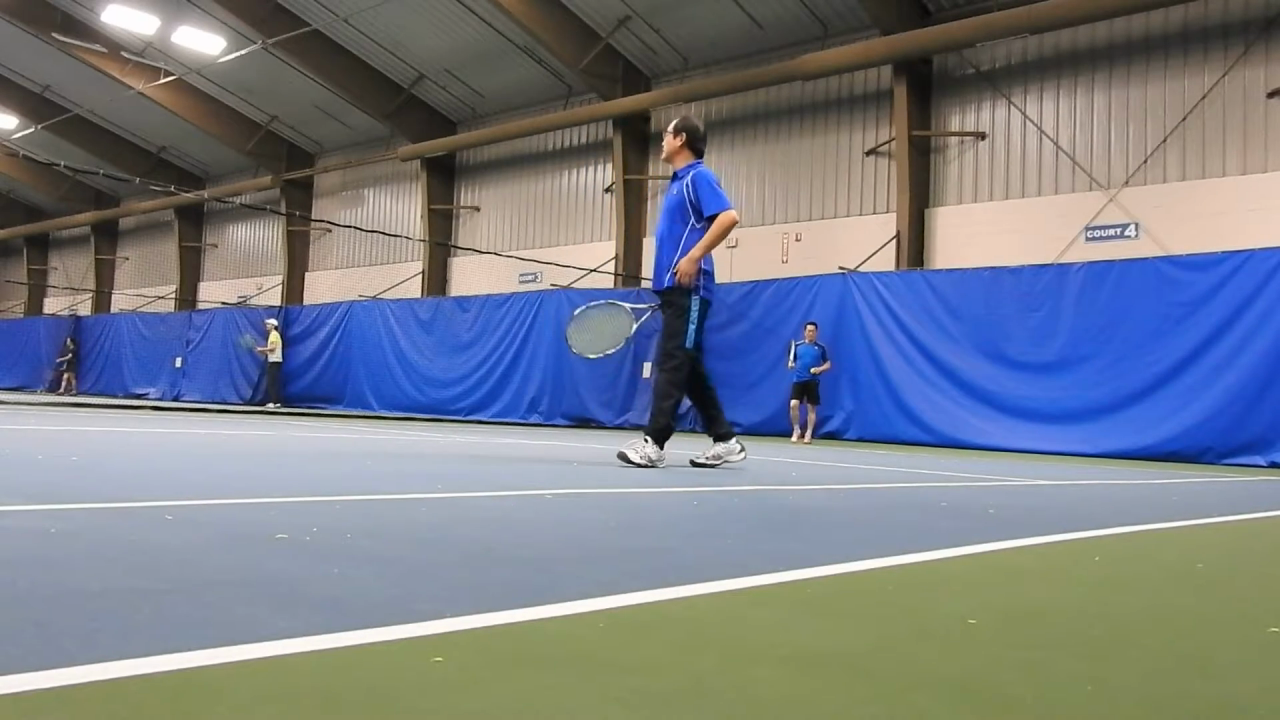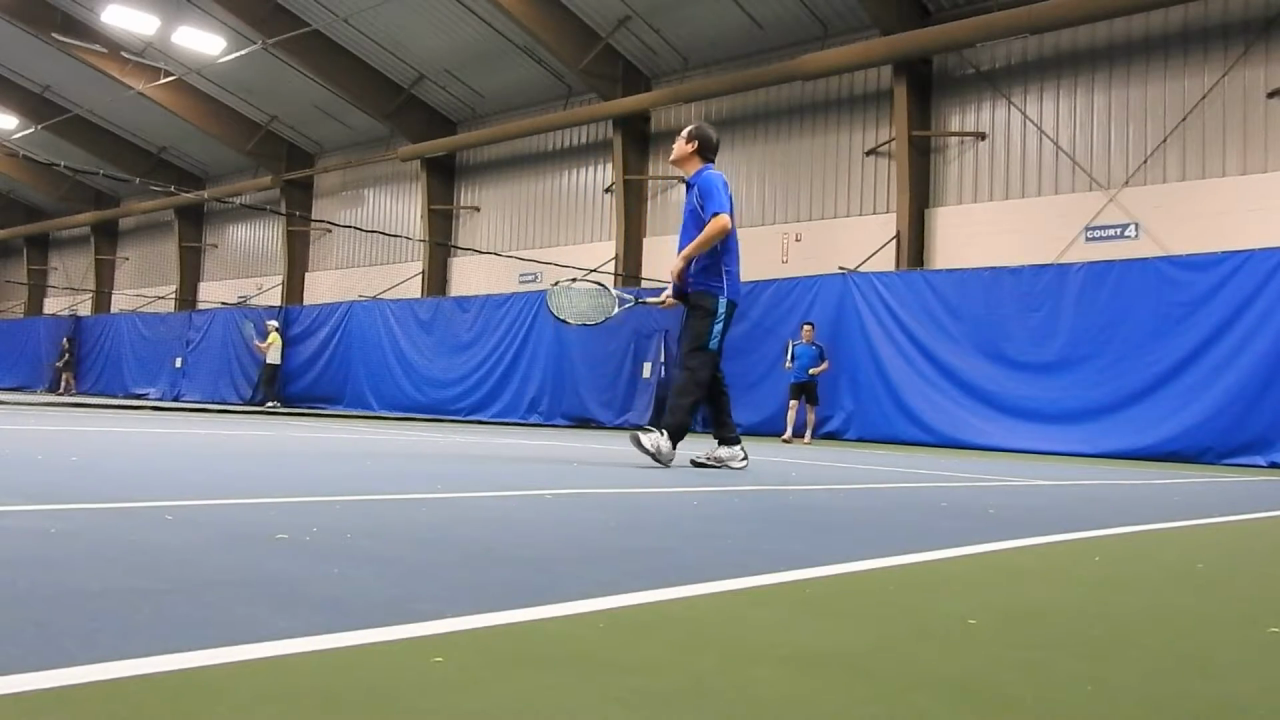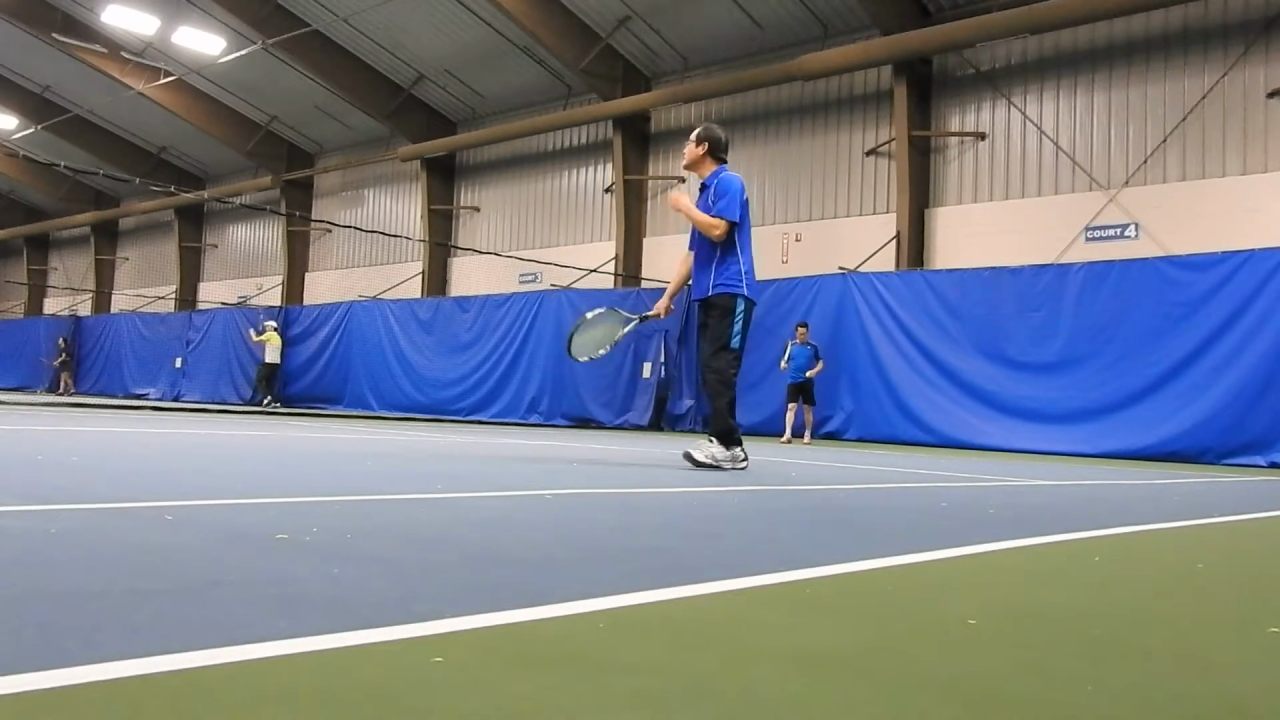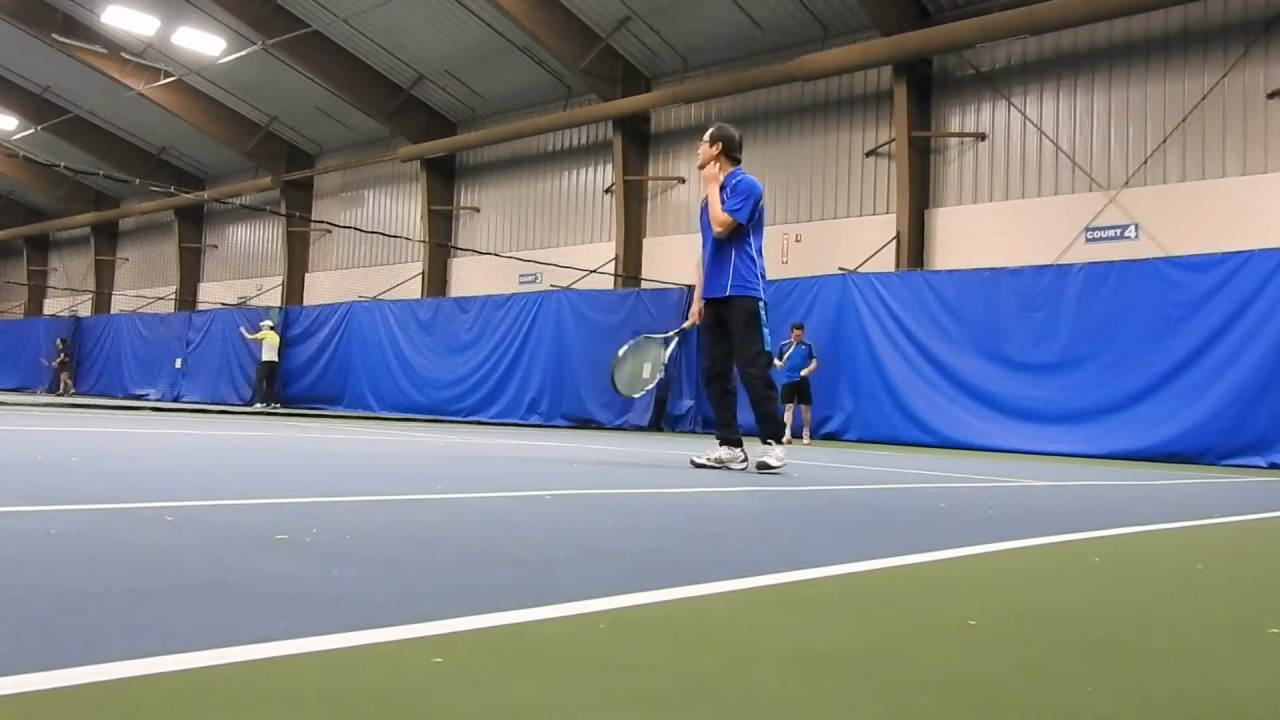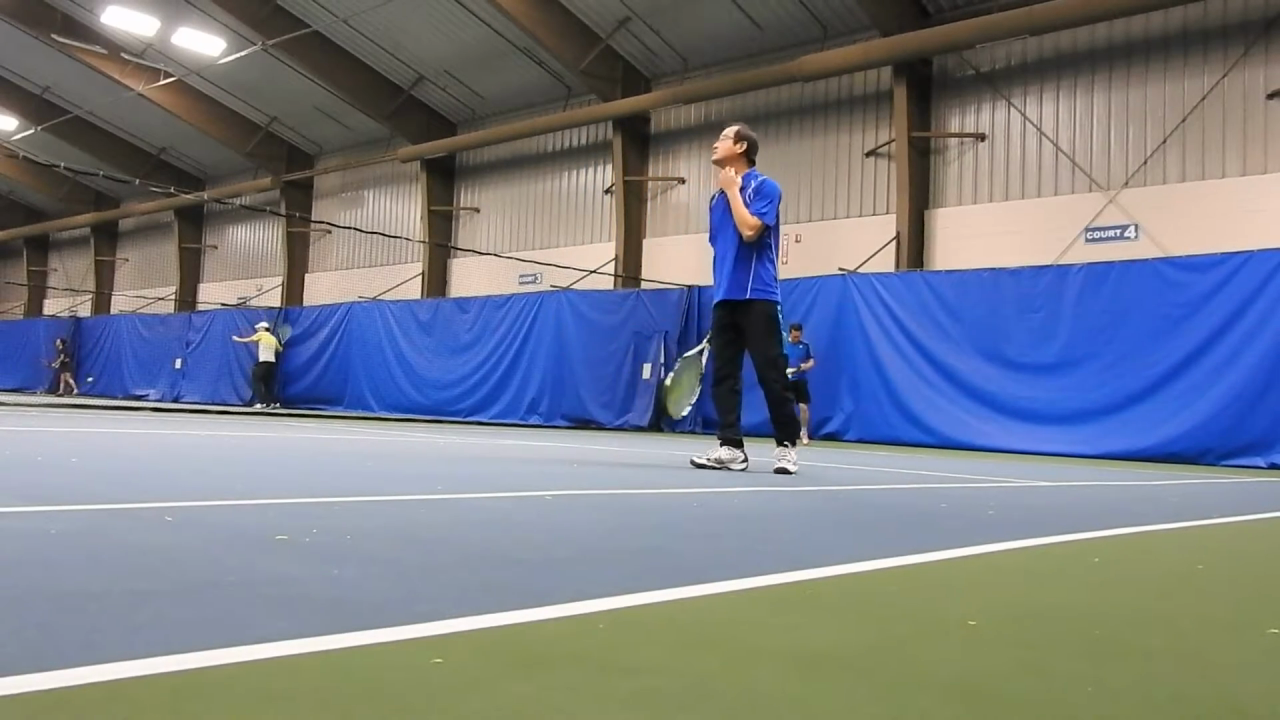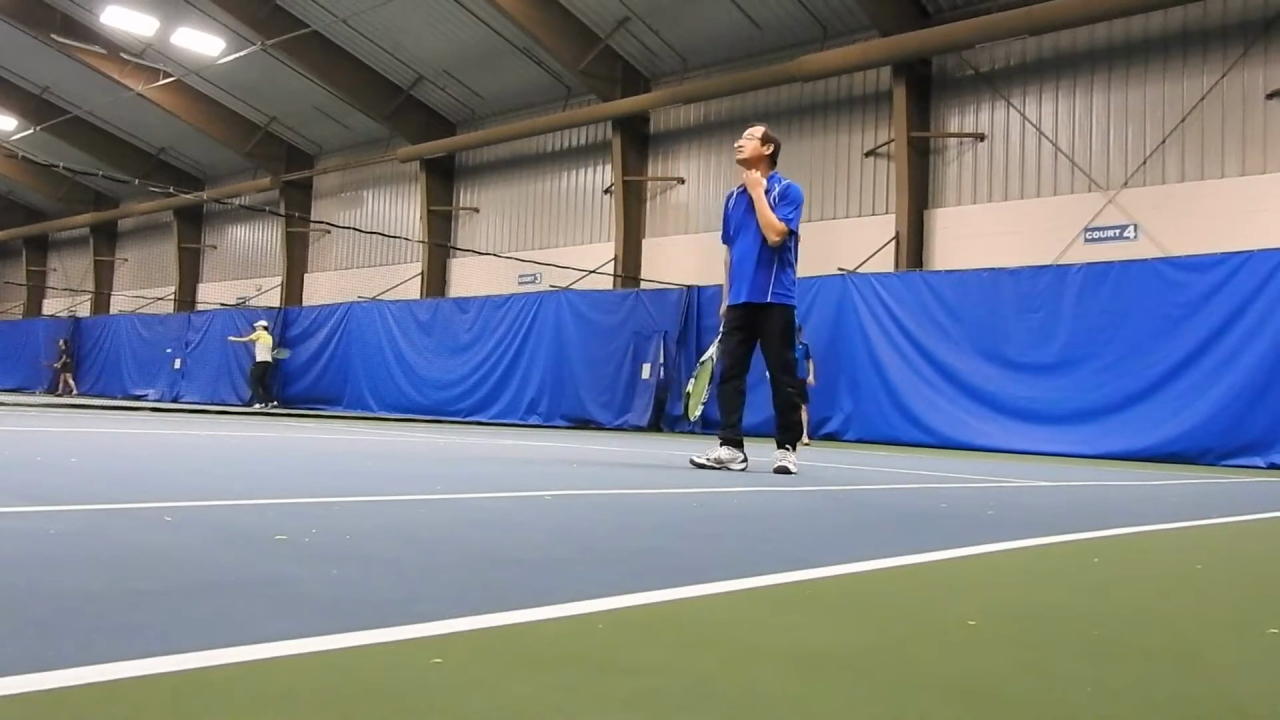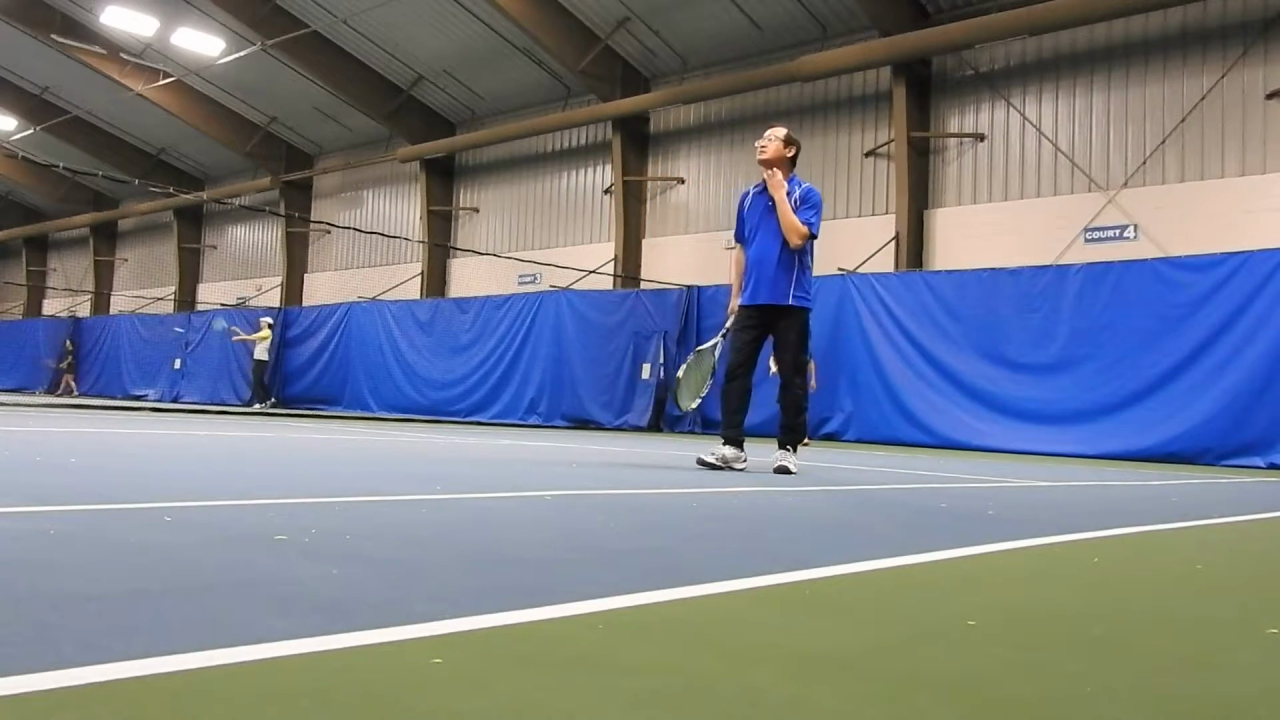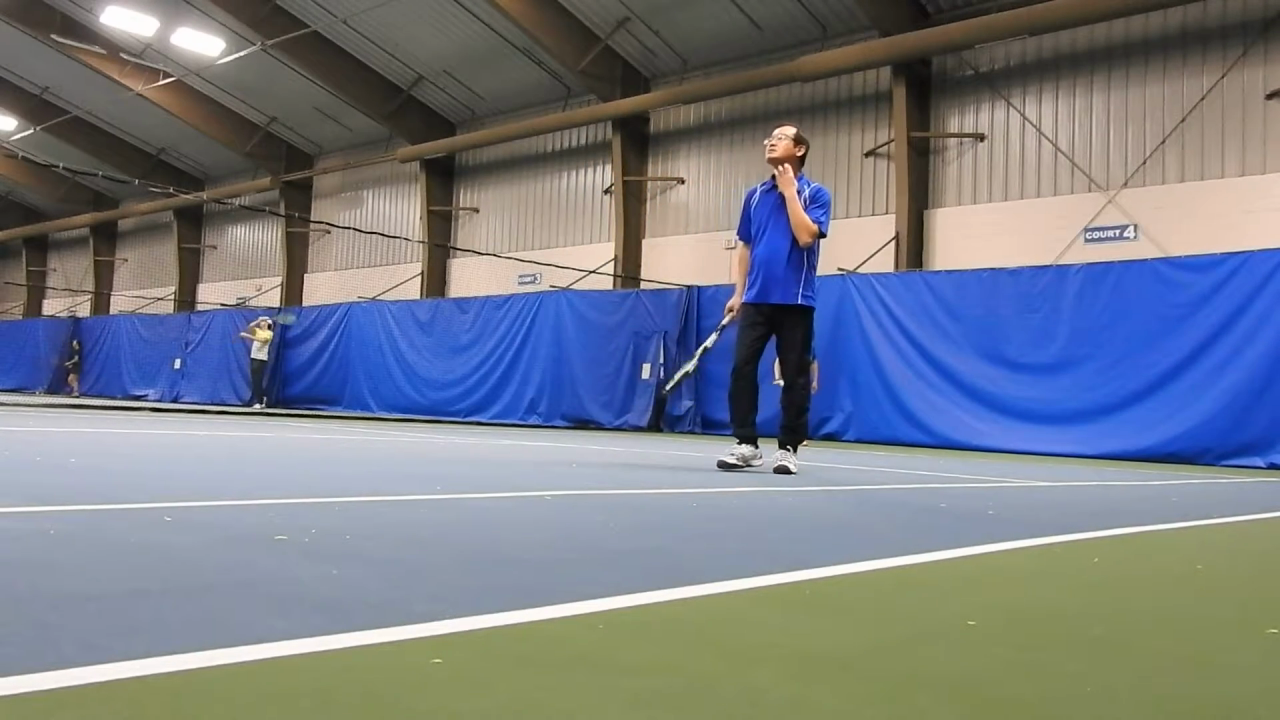
dt=0.2s
person 1, frame 1
left shoulder: (700, 176)
right shoulder: (677, 182)
left elbow: (729, 217)
left wrist: (692, 259)
left hip: (689, 290)
right hip: (675, 288)
left knee: (671, 364)
right knee: (687, 367)
left ankle: (653, 442)
right ankle: (726, 441)
person 1, frame 2
left shoulder: (711, 180)
right shoulder: (694, 188)
left elbow: (723, 224)
left wrist: (684, 257)
right wrist: (674, 289)
left hip: (713, 292)
right hip: (697, 293)
left knee: (694, 365)
right knee: (704, 370)
left ankle: (667, 436)
right ankle: (729, 446)
person 1, frame 3
left shoulder: (729, 183)
right shoulder: (703, 192)
left elbow: (718, 230)
right elbow: (693, 253)
left wrist: (685, 208)
right wrist: (668, 295)
left hip: (730, 292)
right hip: (706, 294)
left knee: (720, 366)
right knee: (709, 369)
left ankle: (722, 442)
right ankle: (727, 447)
person 1, frame 4
left shoulder: (746, 185)
right shoulder: (712, 193)
left elbow: (721, 227)
left wrist: (712, 187)
right wrist: (697, 299)
left hip: (743, 294)
right hip: (714, 296)
left knee: (754, 369)
right knee: (715, 373)
left ankle: (772, 442)
right ankle: (729, 446)
person 1, frame 5
left shoulder: (765, 187)
right shoulder: (718, 198)
left elbow: (750, 230)
left wrist: (733, 190)
left hip: (758, 296)
right hip: (725, 299)
left knee: (771, 373)
right knee: (723, 374)
left ankle: (786, 445)
right ankle: (731, 447)
person 1, frame 6
left shoulder: (787, 190)
right shoulder: (733, 197)
left elbow: (776, 235)
left wrist: (758, 192)
right wrist: (726, 297)
left hip: (775, 300)
right hip: (739, 300)
left knee: (782, 376)
right knee: (730, 374)
left ankle: (786, 448)
right ankle: (731, 447)
person 1, frame 7
left shoulder: (807, 194)
right shoulder: (749, 196)
left elbow: (797, 238)
left wrist: (780, 194)
right wrist: (736, 294)
left hip: (790, 301)
right hip: (752, 300)
left knee: (791, 378)
right knee: (736, 371)
left ankle: (787, 449)
right ankle: (732, 447)
person 1, frame 8
left shoulder: (816, 194)
right shoulder: (755, 195)
left elbow: (806, 237)
left wrist: (790, 192)
right wrist: (739, 292)
left hip: (796, 300)
right hip: (756, 299)
left knee: (794, 377)
right knee: (742, 368)
left ankle: (788, 448)
right ankle: (746, 445)
